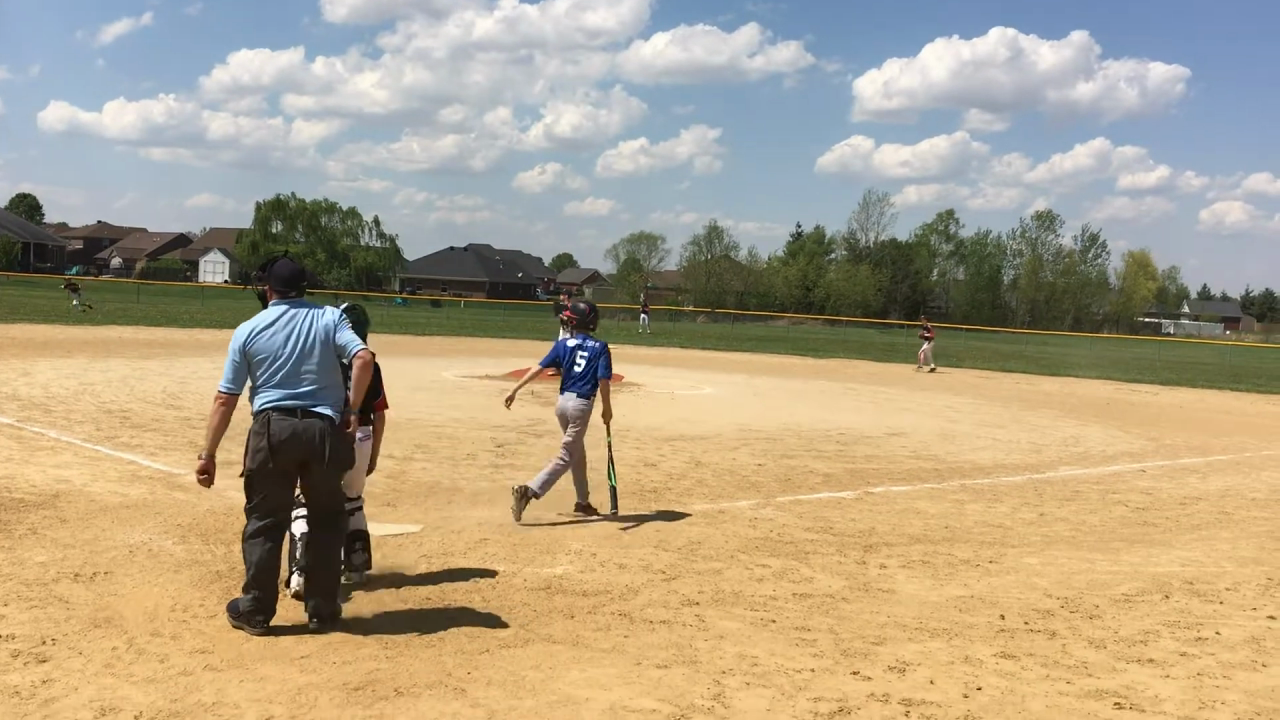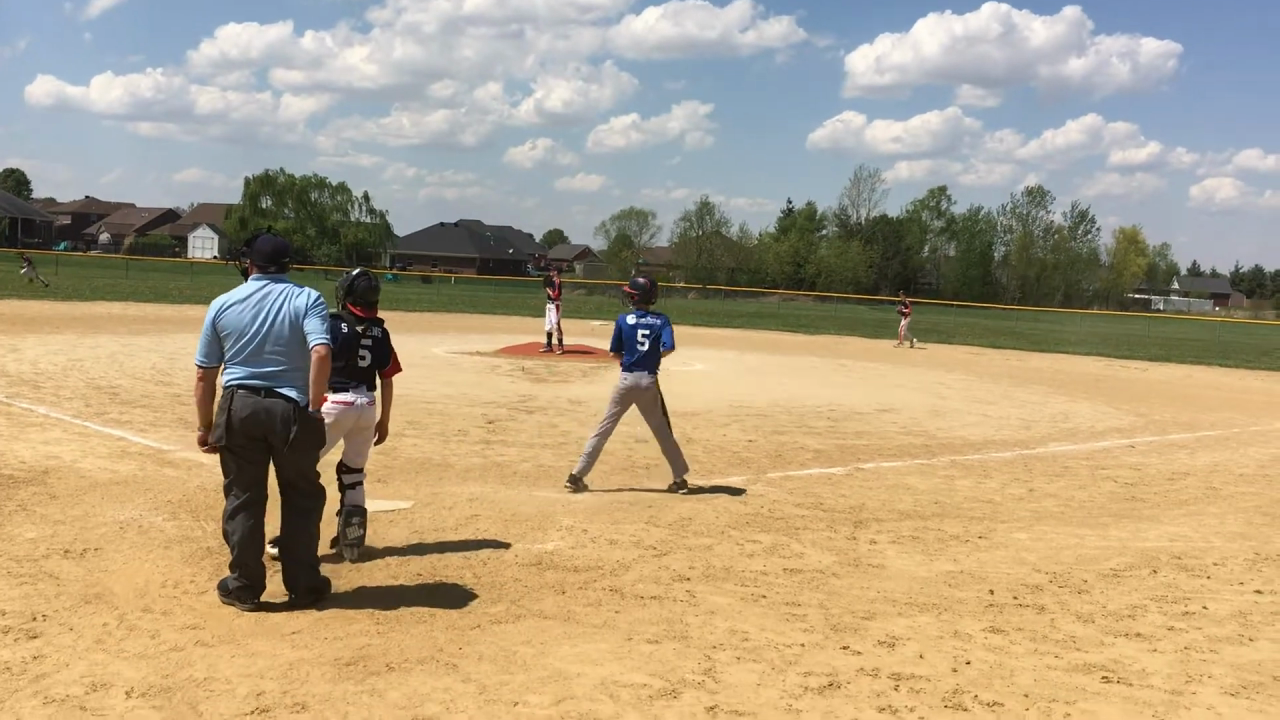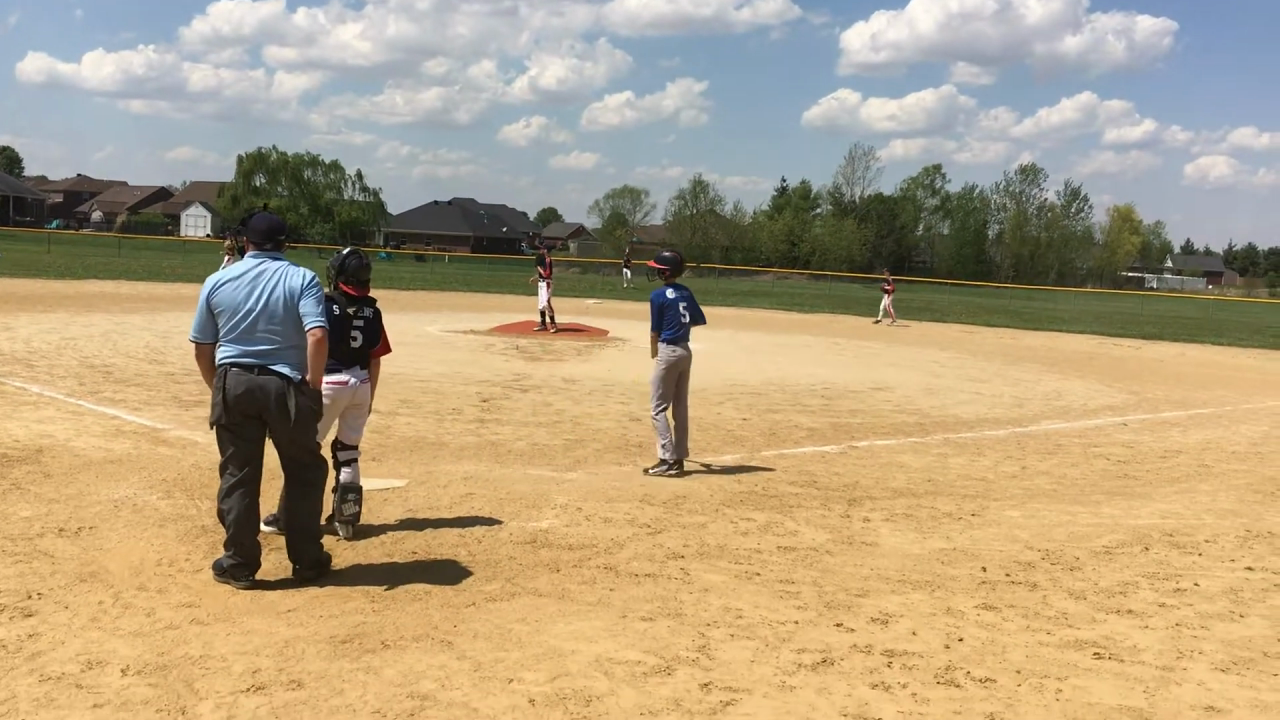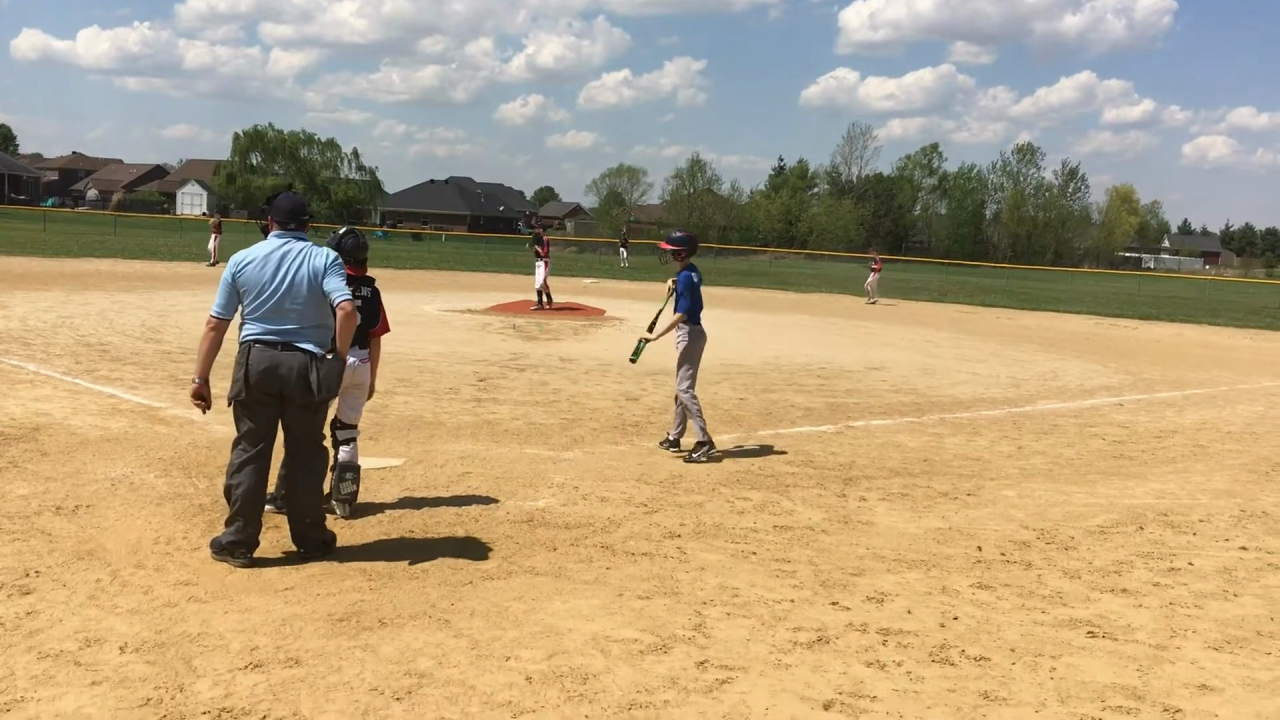
dt=0.4s
person 1, frame 1
left shoulder: (248, 330)
right shoulder: (330, 317)
left elbow: (224, 400)
right elbow: (363, 358)
left wrist: (208, 454)
right wrist: (350, 409)
left hip: (272, 429)
right hip: (323, 429)
left knee: (263, 523)
right knee: (328, 521)
left ankle: (255, 612)
right ankle: (322, 610)
person 1, frame 2
left shoulder: (223, 304)
right shoulder: (307, 299)
left elbow: (205, 374)
right elbow: (321, 353)
left wrist: (205, 425)
right wrist: (314, 407)
left hip: (239, 408)
right hip: (290, 410)
left knee: (243, 499)
right knee: (302, 497)
left ankle: (245, 587)
right ankle: (302, 584)
person 1, frame 3
left shoulder: (217, 282)
right shoulder: (302, 279)
left elbow: (203, 348)
right elbow: (317, 336)
left wrist: (219, 390)
right wrist: (312, 385)
left hip: (233, 384)
right hip: (285, 387)
left knee: (238, 476)
right knee: (305, 470)
left ankle: (240, 564)
right ankle: (307, 558)
person 1, frame 4
left shoulder: (242, 260)
right shoulder: (325, 258)
left elbow: (216, 325)
right elbow: (346, 310)
left wrist: (201, 377)
right wrist: (339, 355)
left hip: (256, 361)
right hip: (307, 365)
left knee: (249, 452)
right knee: (306, 454)
left ankle: (239, 541)
right ankle: (310, 538)
person 2, frame 1
right shoulder: (369, 367)
right elbow: (379, 416)
right wrist: (374, 453)
right hip: (360, 441)
left knee: (303, 505)
right knee: (352, 502)
left ankle: (300, 572)
right ankle: (356, 566)
person 2, frame 2
left shoulder: (332, 326)
right shoulder: (381, 333)
right elbow: (387, 381)
right wrist: (384, 420)
left hip: (336, 404)
right hip: (367, 406)
right knee: (354, 474)
right ankle: (351, 541)
person 2, frame 3
left shoulder: (324, 307)
right shoulder: (372, 312)
right elbow: (375, 360)
right wrist: (369, 397)
left hip: (330, 384)
right hip: (360, 385)
right knee: (348, 452)
left ankle: (288, 517)
right ankle: (346, 518)
person 2, frame 4
right shoulder: (371, 291)
right elbow: (375, 340)
right wrist: (371, 379)
right hip: (360, 364)
right knee: (347, 432)
left ankle: (285, 496)
right ankle: (343, 498)
person 3, frame 1
left shoulder: (563, 344)
right shoulder: (600, 347)
left elbow: (539, 368)
right elbow: (603, 380)
left wrist: (515, 390)
right wrist: (607, 408)
left hip: (563, 402)
right hip: (581, 405)
left knee: (576, 453)
right knee: (564, 458)
left ankle: (582, 502)
right ankle: (529, 491)
person 3, frame 2
left shoulder: (623, 320)
right shoulder: (662, 320)
left elbow: (614, 354)
right elbow: (669, 347)
right wrist: (654, 359)
left hip: (627, 380)
right hip: (648, 380)
left knee: (604, 429)
right knee: (661, 430)
left ankle: (577, 476)
right ankle: (680, 479)
person 3, frame 3
left shoulder: (658, 295)
right shoulder: (686, 292)
left elbow: (655, 331)
right elbow: (700, 320)
left wrist: (653, 352)
left hip: (668, 352)
right hip: (685, 351)
left knee: (658, 407)
right knee: (680, 407)
left ankle: (667, 459)
right ankle: (677, 458)
person 3, frame 4
left shoulder: (685, 278)
right shoulder: (690, 271)
left elbow: (681, 314)
left wrist: (656, 335)
right wrist: (676, 284)
left hip: (689, 334)
right hip: (691, 333)
left knee: (684, 388)
right knee: (683, 387)
left ankle: (704, 441)
right ankle: (675, 437)
